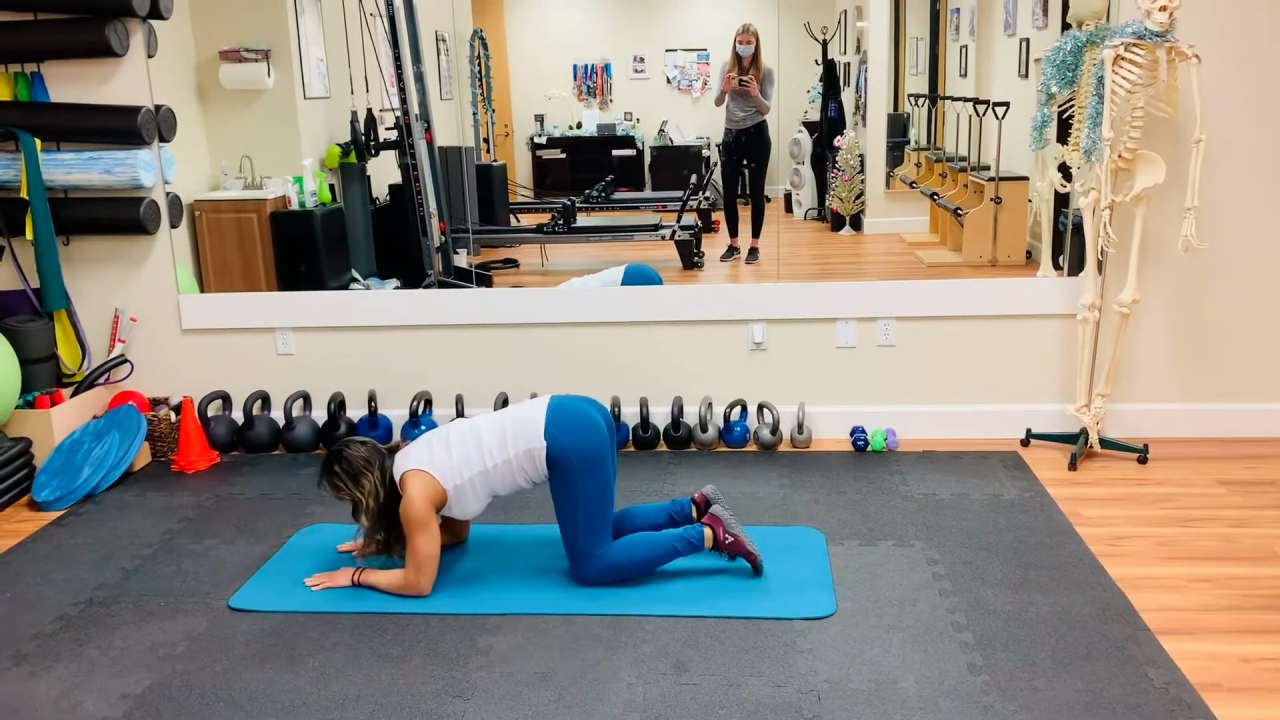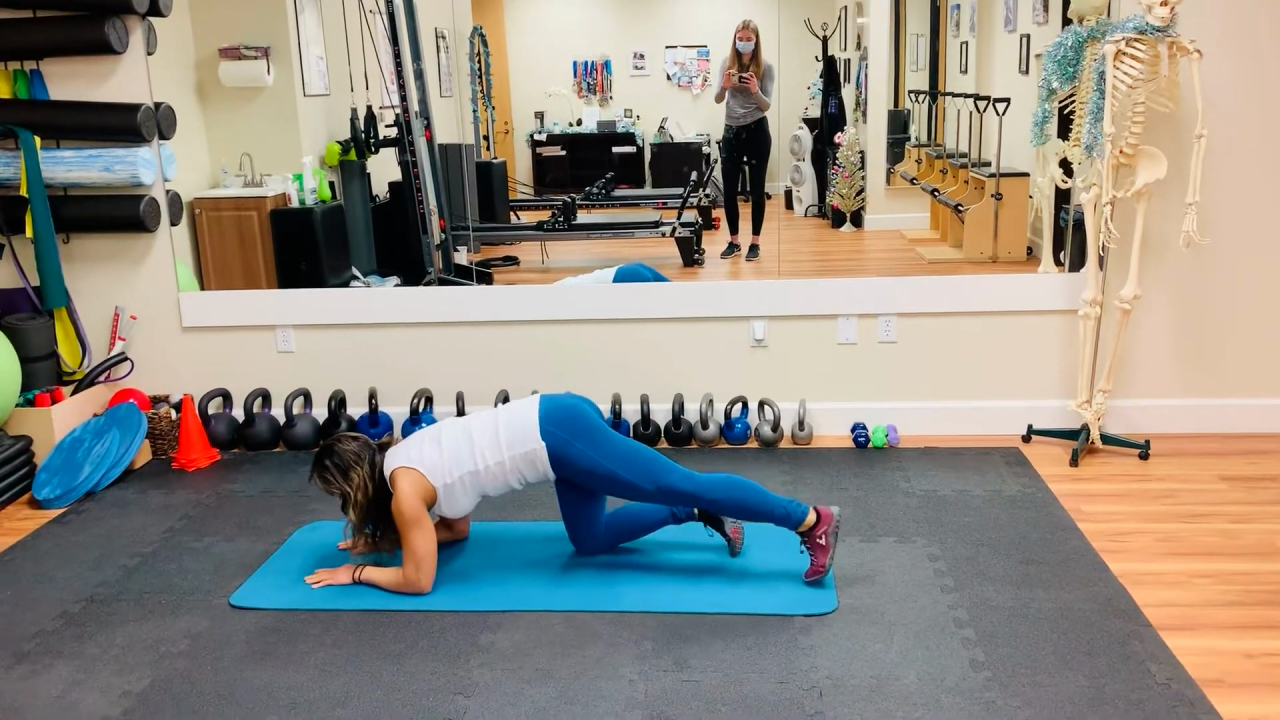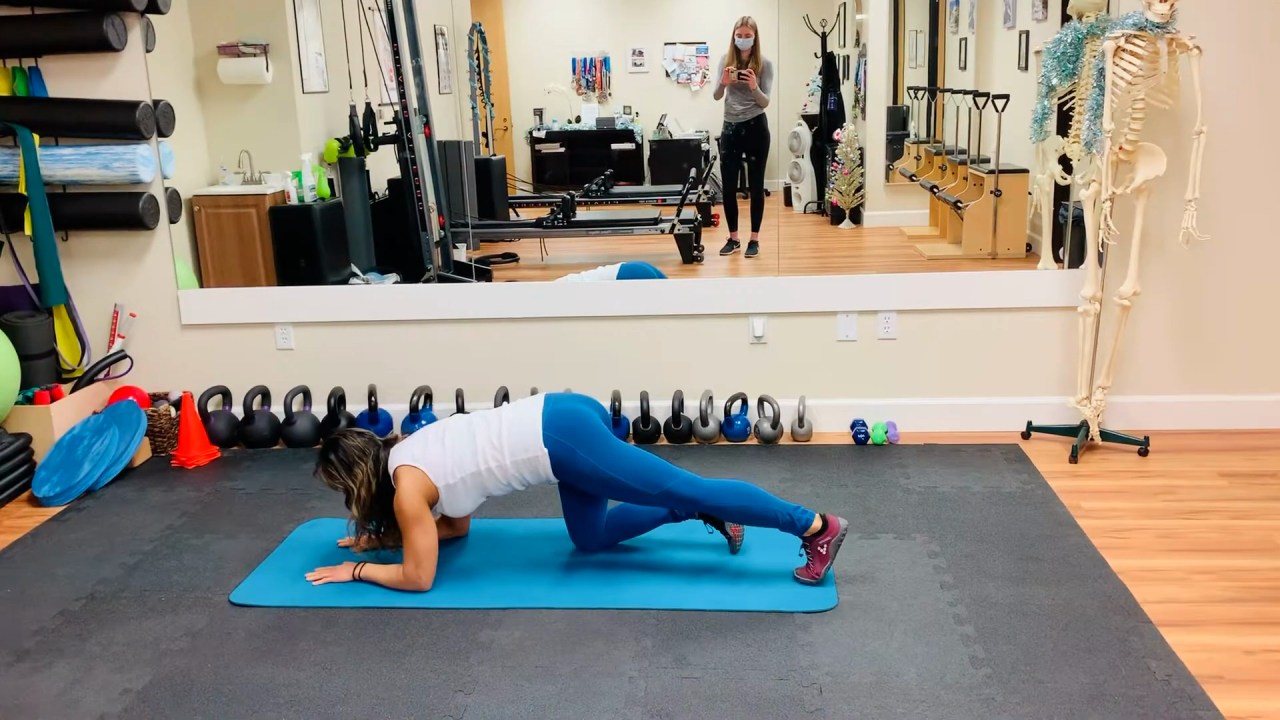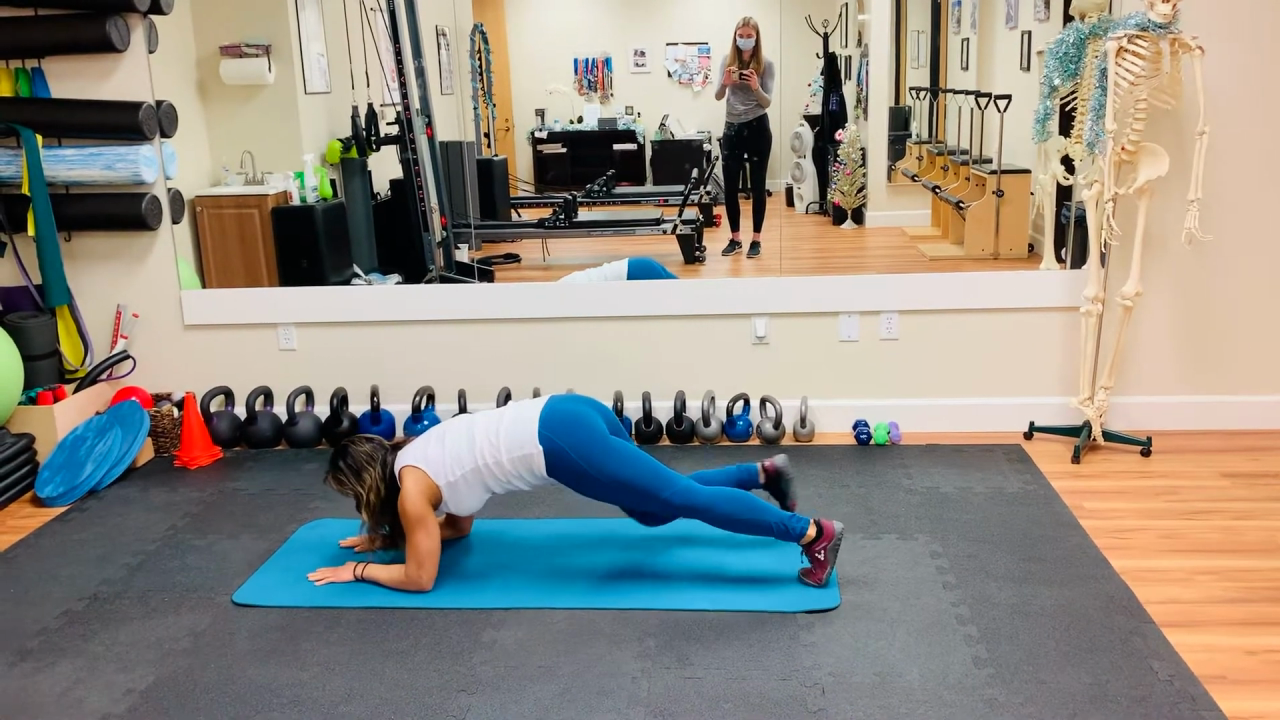
dt=0.7s
person 1, frame 1
left shoulder: (414, 491)
right shoulder: (406, 457)
left elbow: (418, 583)
right elbow: (454, 531)
left wrist: (356, 574)
right wrist: (381, 541)
left hip: (570, 438)
right hip: (575, 417)
left knee: (593, 565)
right knee: (592, 535)
left ankle: (709, 533)
right ankle: (695, 505)
person 1, frame 2
left shoulder: (403, 488)
right shoulder: (402, 454)
left elbow: (418, 580)
right elbow: (454, 527)
left wrist: (356, 572)
right wrist: (380, 537)
left hip: (558, 437)
right hip: (559, 419)
left knee: (680, 482)
right knee: (591, 540)
left ankle: (811, 521)
right ankle: (698, 512)
person 1, frame 3
left shoulder: (406, 485)
right shoulder: (405, 449)
left elbow: (419, 576)
right elbow: (452, 523)
left wrist: (356, 569)
right wrist: (382, 535)
left hip: (562, 438)
right hip: (564, 416)
left knee: (684, 488)
right knee: (590, 538)
left ankle: (817, 527)
right ankle: (698, 511)
person 1, frame 4
left shoulder: (411, 486)
right shoulder: (413, 451)
left elbow: (420, 577)
right elbow: (456, 525)
left wrist: (358, 570)
right wrist: (384, 535)
left hip: (562, 440)
right hip: (571, 414)
left knee: (679, 498)
right knee: (652, 508)
left ankle: (813, 535)
right ankle: (763, 474)
person 2, frame 1
left shoulder: (765, 71)
right shoulder: (727, 67)
left elbow: (766, 109)
right elbow: (717, 103)
left wrist: (755, 94)
right wrist: (724, 89)
left hip: (757, 134)
right hip: (731, 134)
left knee: (756, 192)
right knee: (729, 192)
left ankle: (754, 246)
right ankle: (733, 244)
person 2, frame 2
left shoulder: (765, 67)
right shoulder: (727, 63)
left elbow: (767, 105)
right elbow: (718, 100)
left wrist: (755, 90)
right wrist: (724, 86)
left hip: (757, 131)
right hip: (731, 131)
left knee: (756, 189)
right knee: (729, 189)
left ankle: (755, 242)
right ankle: (734, 241)
person 2, frame 3
left shoulder: (764, 64)
right shoulder: (726, 60)
left elbow: (765, 102)
right elbow: (716, 96)
left wrist: (754, 87)
right wrist: (723, 83)
left hip: (756, 127)
right hip: (730, 128)
left knee: (755, 186)
right knee: (728, 187)
left ankle: (754, 239)
right ankle: (733, 238)
person 2, frame 4
left shoulder: (766, 64)
right shoulder: (727, 61)
left elbow: (767, 102)
right elbow: (718, 97)
left wrist: (755, 87)
right wrist: (725, 83)
left hip: (757, 128)
right hip: (732, 128)
left knee: (757, 186)
right knee: (730, 187)
left ankle: (756, 240)
right ankle: (735, 238)
